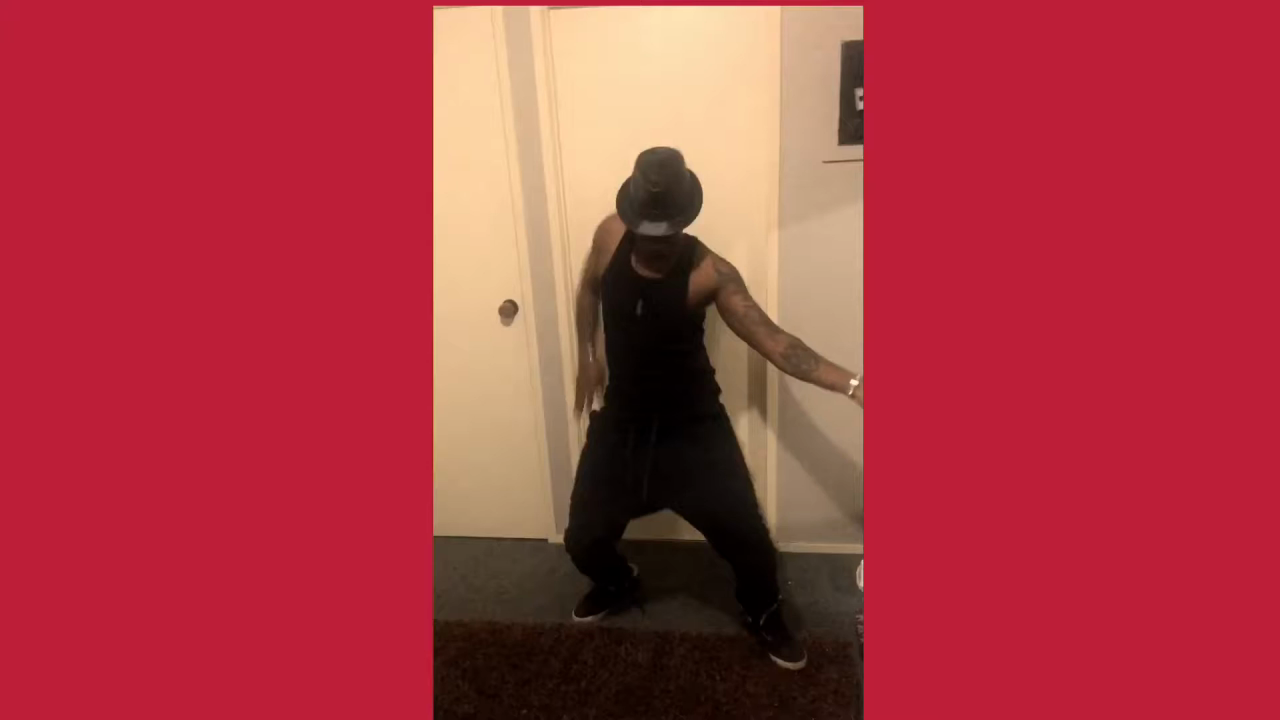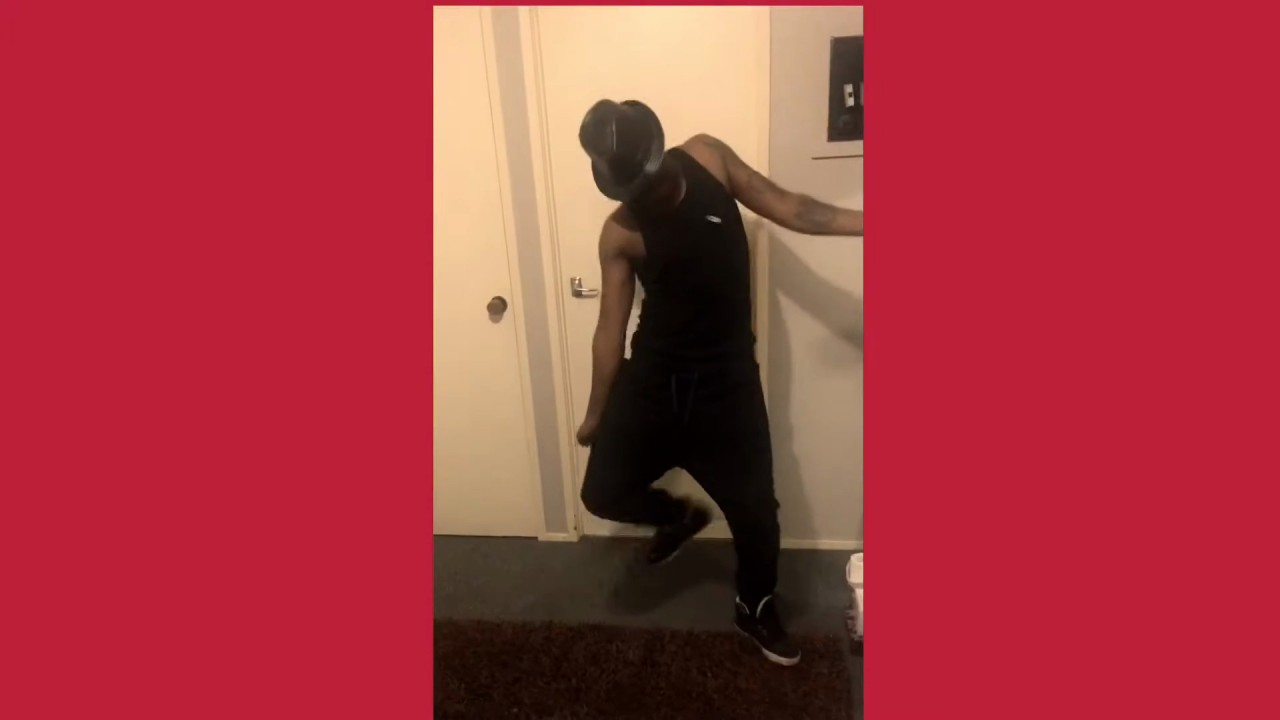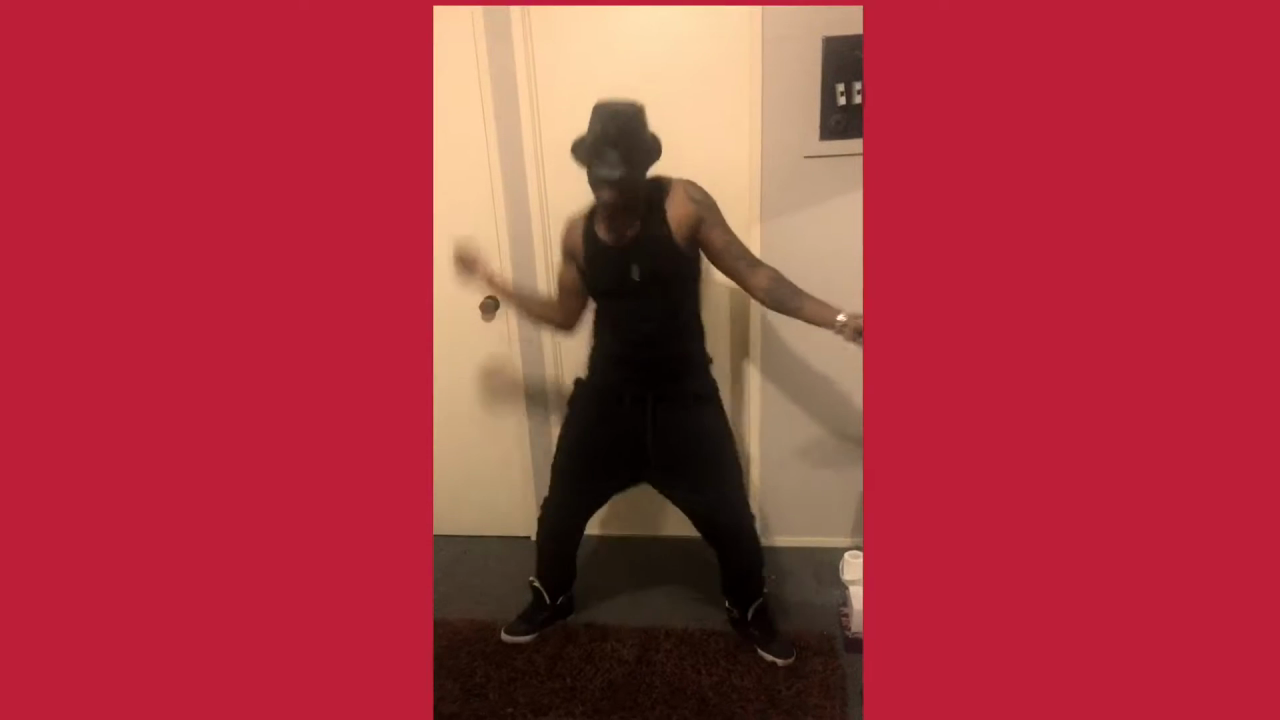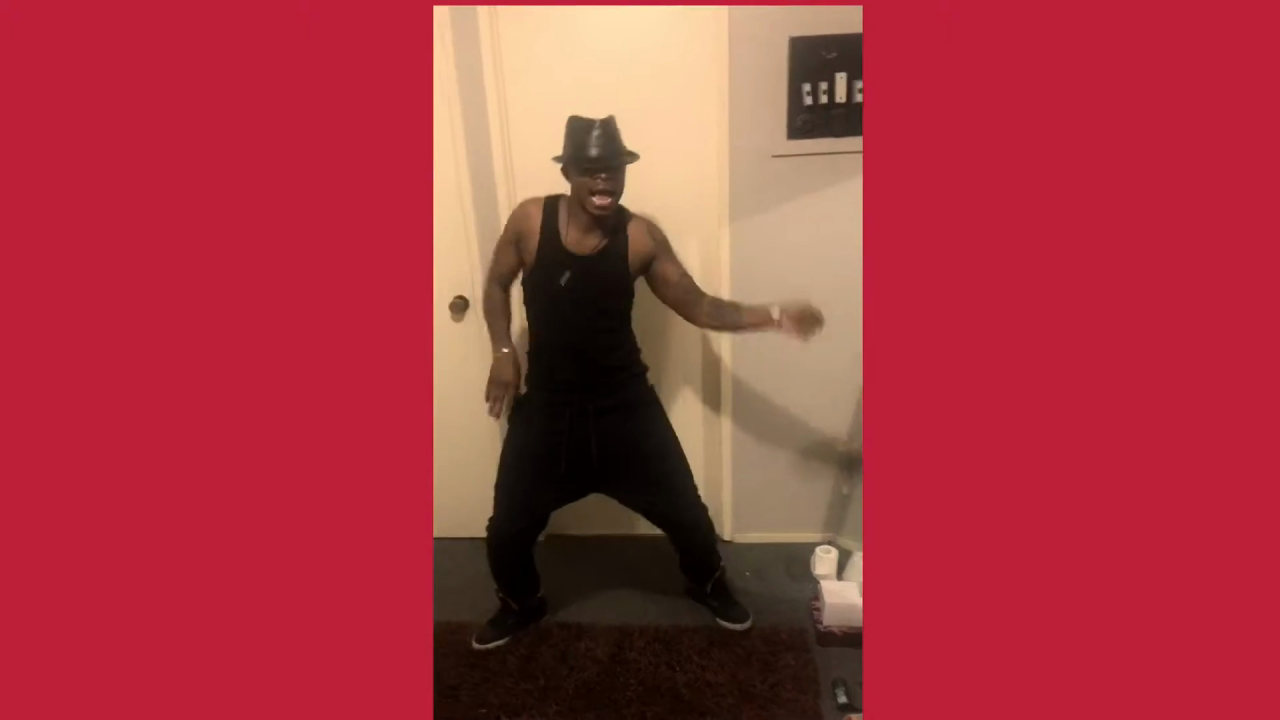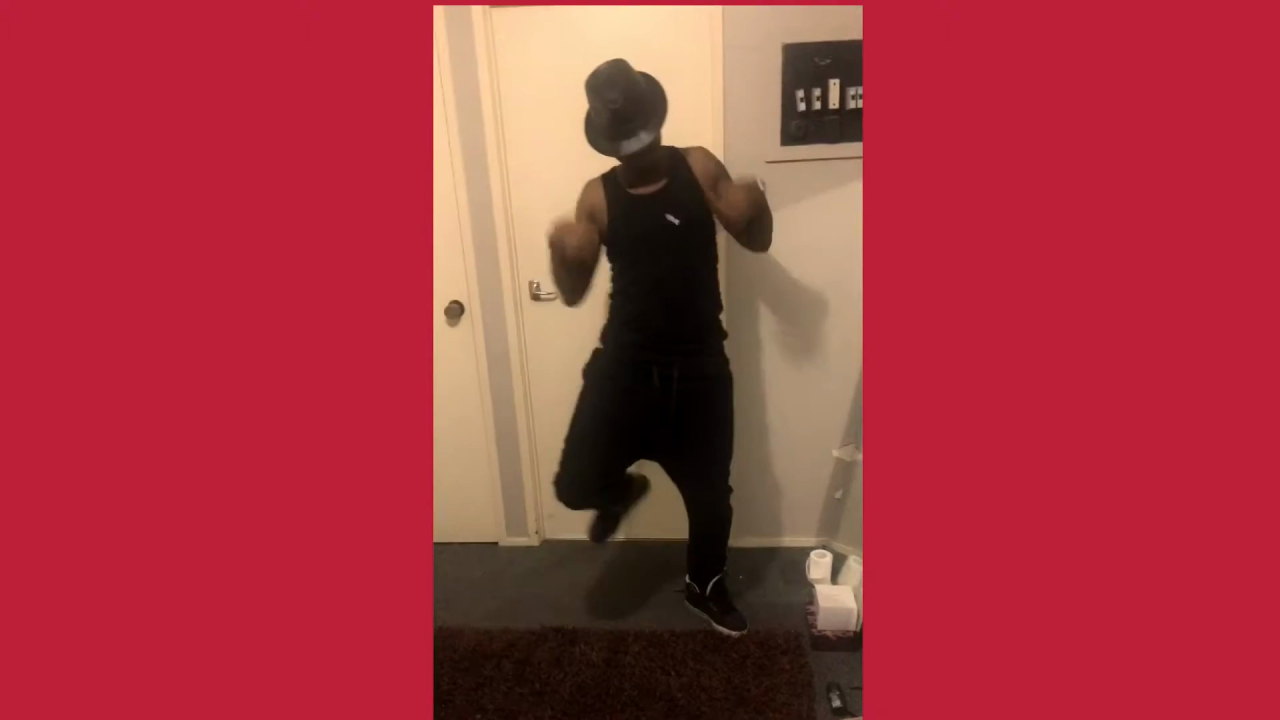
dt=0.5s
person 1, frame 1
left shoulder: (709, 272)
right shoulder: (610, 234)
left elbow: (774, 342)
left wrist: (853, 384)
right wrist: (587, 356)
left hip: (693, 428)
right hip: (620, 423)
left knee: (749, 540)
right knee: (584, 539)
left ankle: (764, 616)
right ankle: (617, 585)
person 1, frame 2
left shoulder: (707, 156)
right shoulder: (620, 232)
left elbow: (786, 208)
right elbow: (612, 325)
left wrist: (868, 221)
right wrist: (595, 414)
left hip: (728, 382)
right hip: (651, 381)
left knee: (754, 511)
right knee: (603, 493)
left ankle: (756, 608)
right ankle: (678, 517)
person 1, frame 3
left shoulder: (683, 204)
right shoulder: (580, 232)
left elbow: (752, 274)
right elbow: (564, 317)
left wrist: (838, 318)
right wrist: (493, 281)
left hip: (682, 397)
right hip: (605, 398)
left knee: (731, 523)
right knee: (561, 512)
left ankle: (748, 610)
right ankle: (550, 599)
person 1, frame 4
left shoulder: (640, 237)
right shoulder: (530, 217)
left elbow: (699, 307)
right elbow: (496, 283)
left wrist: (776, 316)
right wrist: (503, 352)
left hip: (624, 407)
right hip: (546, 410)
left knee: (688, 518)
right knee: (508, 530)
left ankle: (708, 584)
right ankle: (520, 603)
person 1, frame 5
left shoulder: (699, 167)
right shoulder: (597, 197)
left elbow: (756, 239)
right elbow: (574, 292)
left wrist: (754, 206)
right wrist: (562, 250)
left hip: (700, 367)
right hip: (625, 365)
left knee: (710, 493)
right knee: (575, 483)
left ankle: (706, 584)
right ankle: (622, 487)
